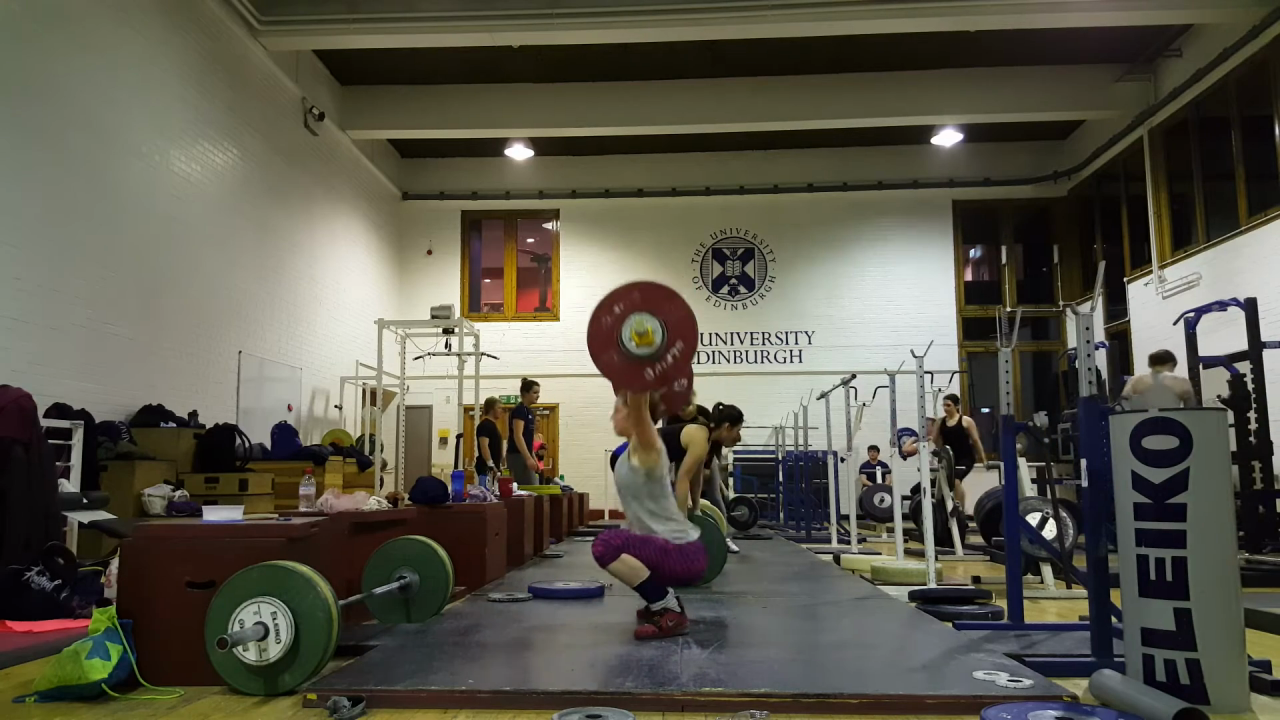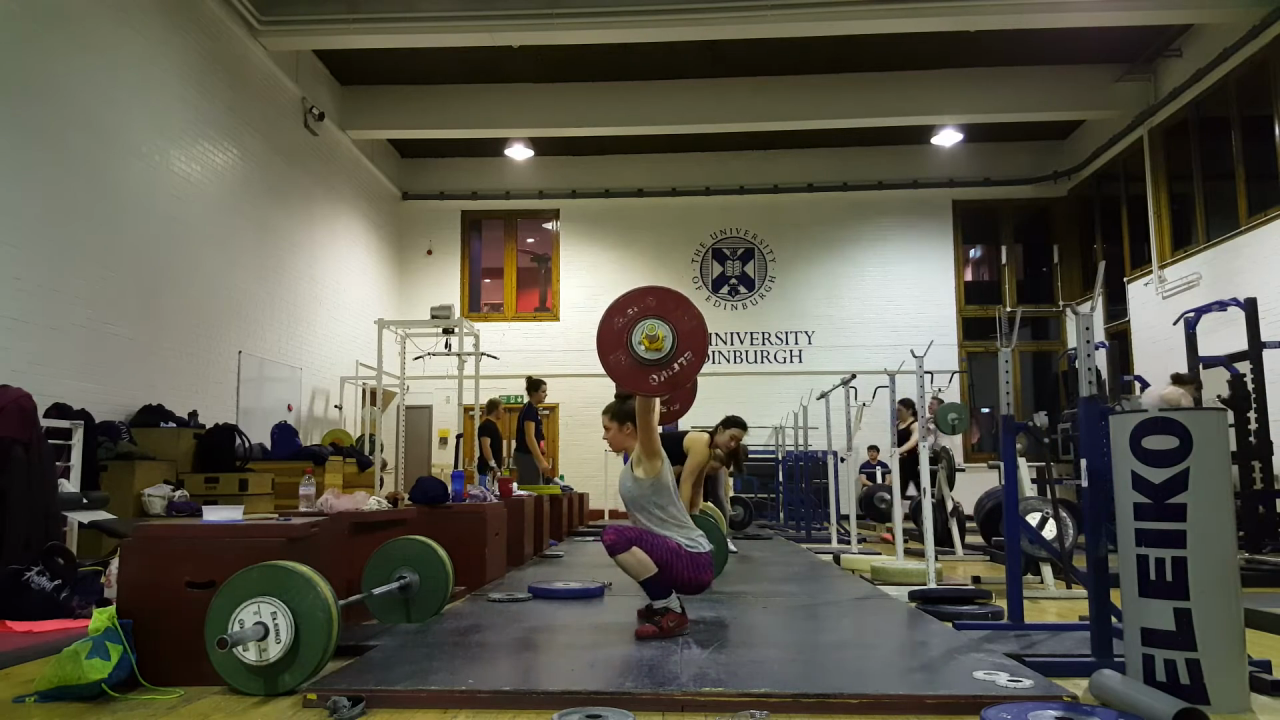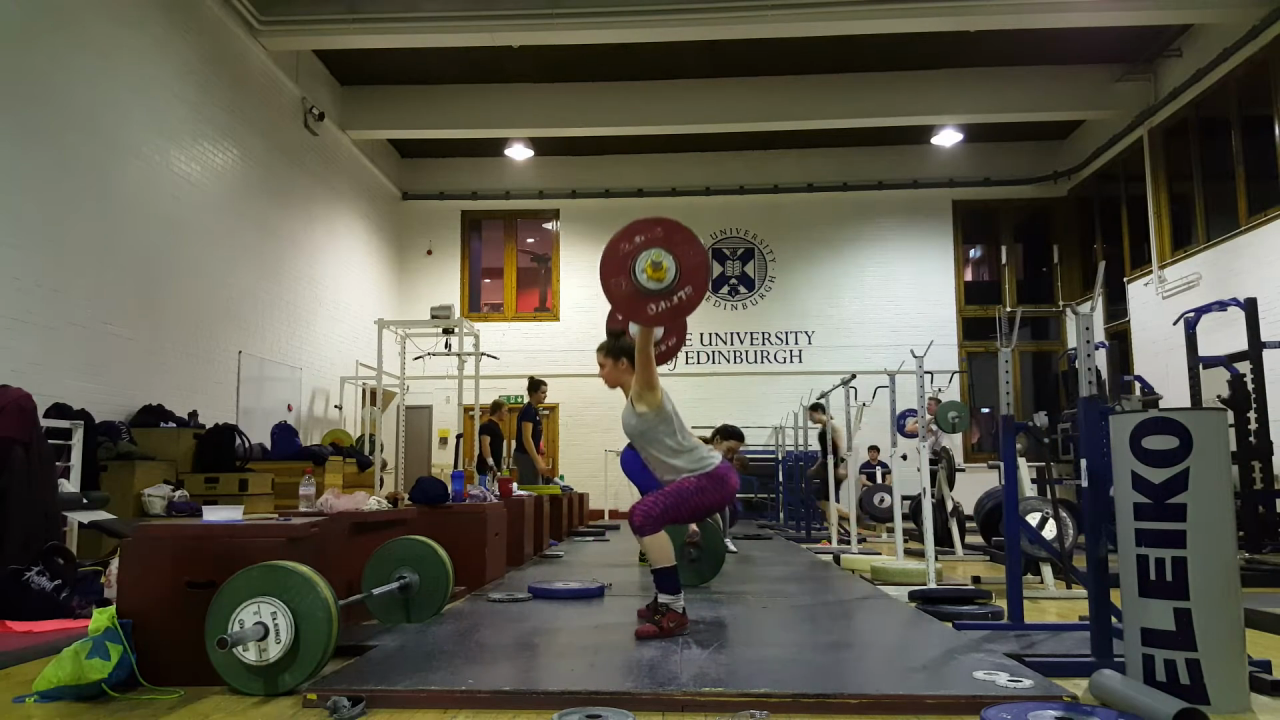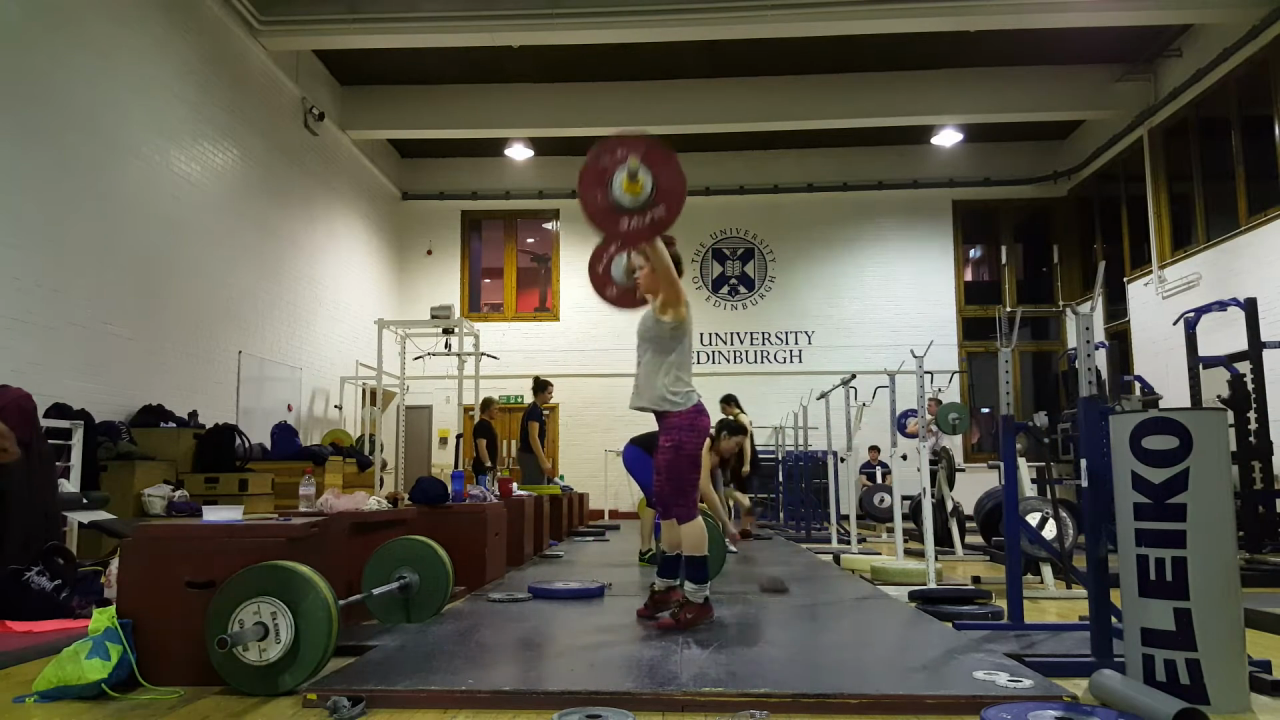
dt=0.7s
person 1, frame 1
left shoulder: (646, 447)
right shoulder: (637, 447)
left elbow: (640, 405)
right elbow: (636, 404)
left hip: (682, 554)
right hip: (675, 547)
left knee: (606, 545)
right knee: (615, 546)
left ankle: (669, 612)
right ankle: (664, 601)
person 1, frame 2
left shoulder: (646, 457)
right shoulder: (639, 457)
left elbow: (645, 414)
right elbow: (651, 415)
left hip: (691, 562)
right hip: (686, 556)
left knee: (615, 537)
right knee: (622, 539)
left ankle: (671, 613)
right ankle: (666, 602)
person 1, frame 3
left shoulder: (644, 390)
right shoulder: (634, 394)
left elbow: (644, 347)
right elbow: (643, 349)
left hip: (713, 478)
right hip: (705, 477)
left knee: (644, 516)
right knee: (648, 517)
left ankle: (674, 612)
right ankle: (667, 599)
person 1, frame 4
left shoulder: (673, 300)
right shoulder: (659, 305)
left elbow: (665, 264)
left hip: (682, 416)
right hip: (673, 417)
left knee: (682, 505)
right knee: (667, 504)
left ankle: (697, 600)
right ankle: (666, 589)
